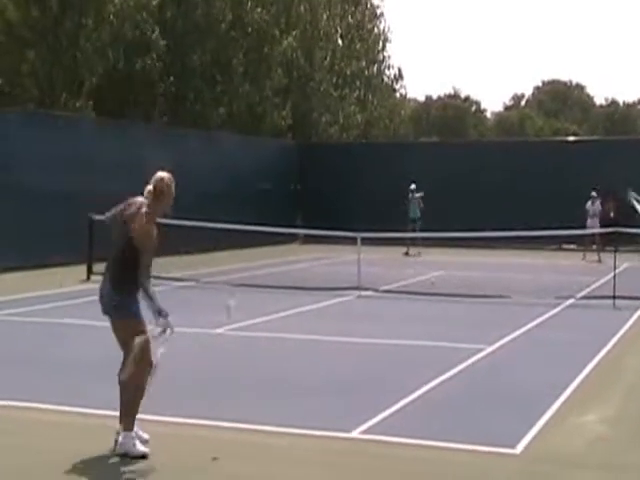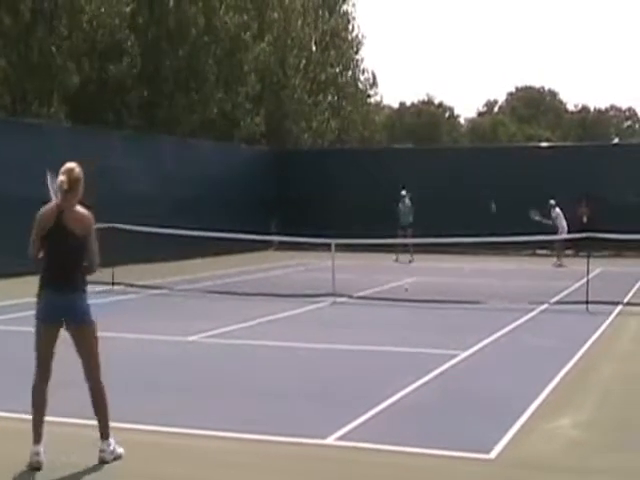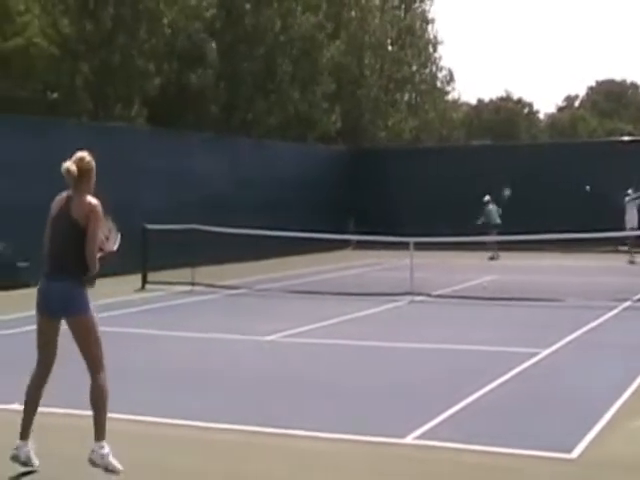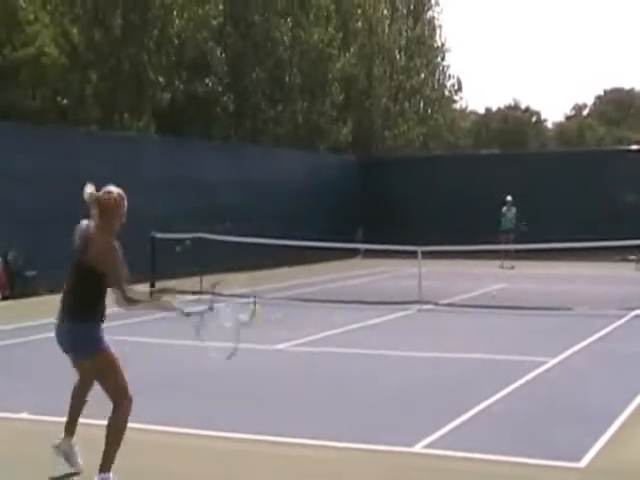
dt=1s
person 1, frame 1
left shoulder: (136, 205)
right shoulder: (148, 230)
left elbow: (110, 218)
right elbow: (142, 277)
right wrist: (155, 305)
left hip: (109, 291)
right hip: (123, 296)
left knee: (131, 359)
right knee: (143, 363)
left ankle: (126, 427)
right ankle: (126, 437)
person 1, frame 2
left shoulder: (44, 213)
right shoulder: (84, 216)
left elbow: (33, 253)
right elbow: (93, 263)
left hip: (47, 297)
right hip: (73, 298)
left knee: (42, 374)
right knee: (93, 375)
left ankle: (37, 448)
right ankle: (106, 443)
person 1, frame 3
left shoulder: (58, 202)
right shoulder: (91, 205)
left elbow: (48, 246)
right elbow: (91, 257)
right wrist: (89, 272)
left hip: (47, 288)
right hip: (70, 291)
left knee: (42, 368)
right knee: (97, 369)
left ankle: (22, 446)
right ankle: (100, 449)
person 1, frame 4
left shoulder: (84, 228)
right shoulder: (108, 245)
right elbow: (124, 297)
right wrist: (155, 302)
left hip: (67, 326)
right hip: (86, 330)
left knee: (86, 380)
right knee: (123, 401)
left ankle: (67, 441)
